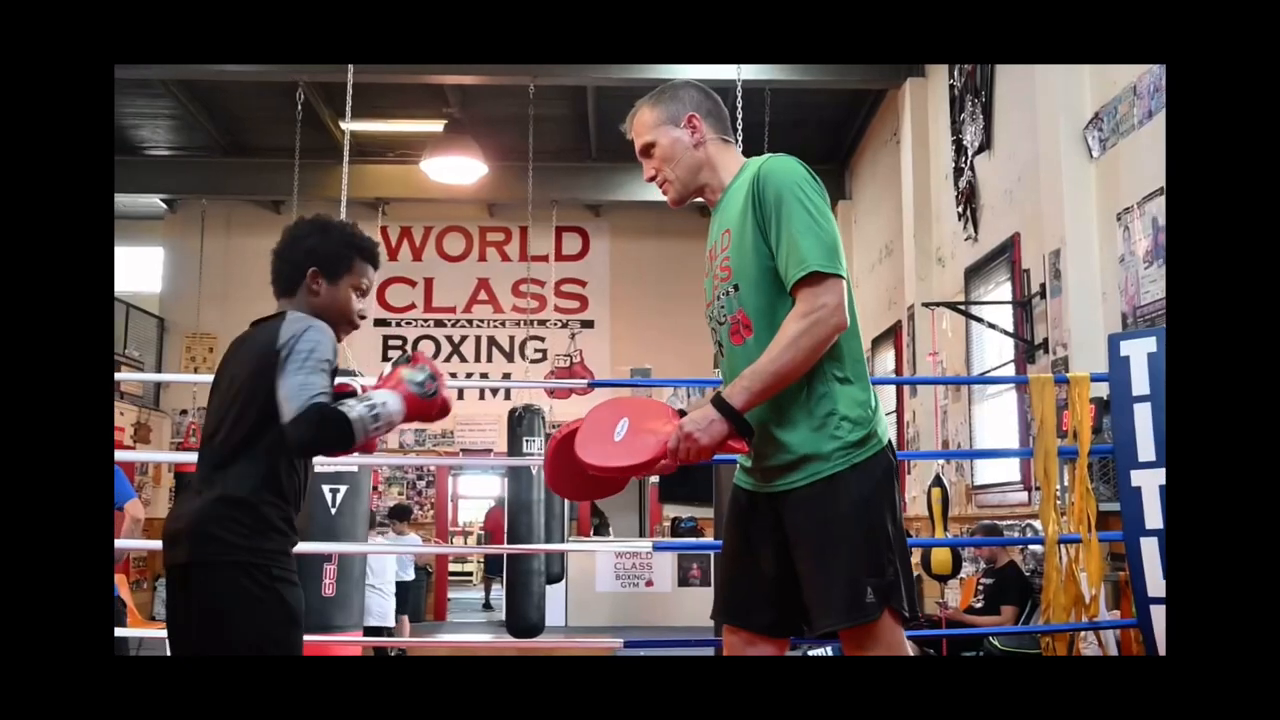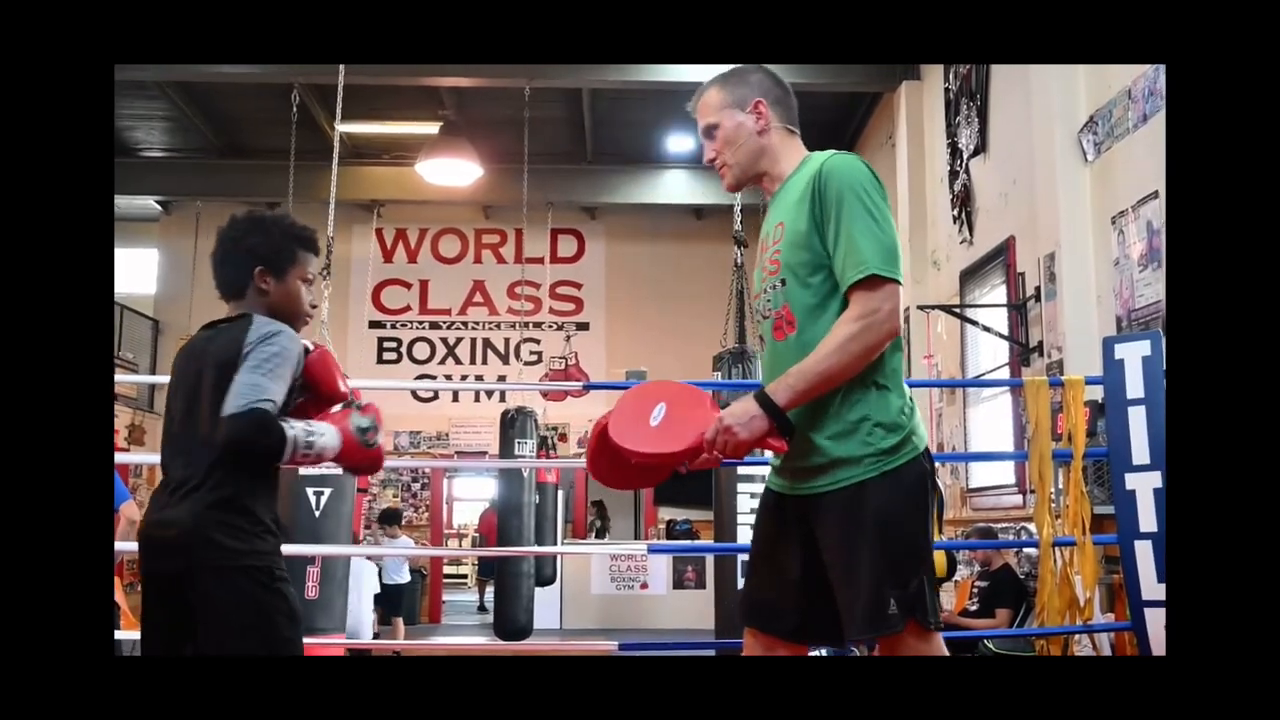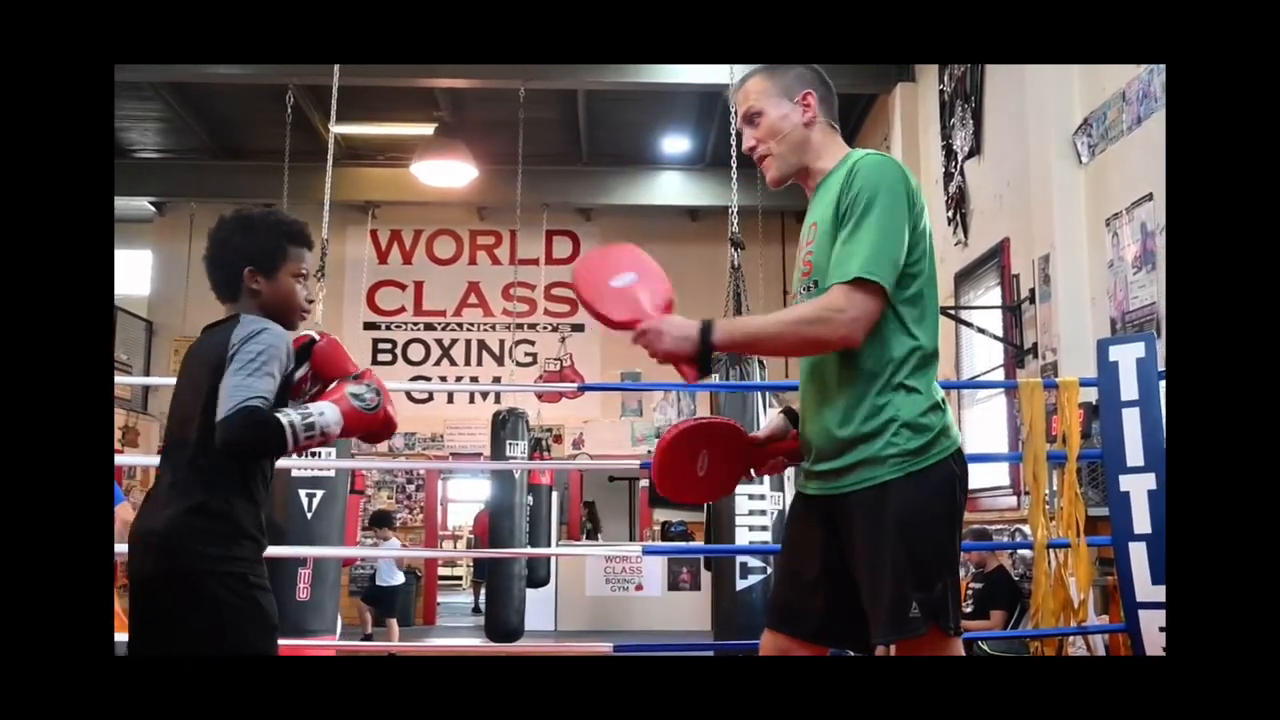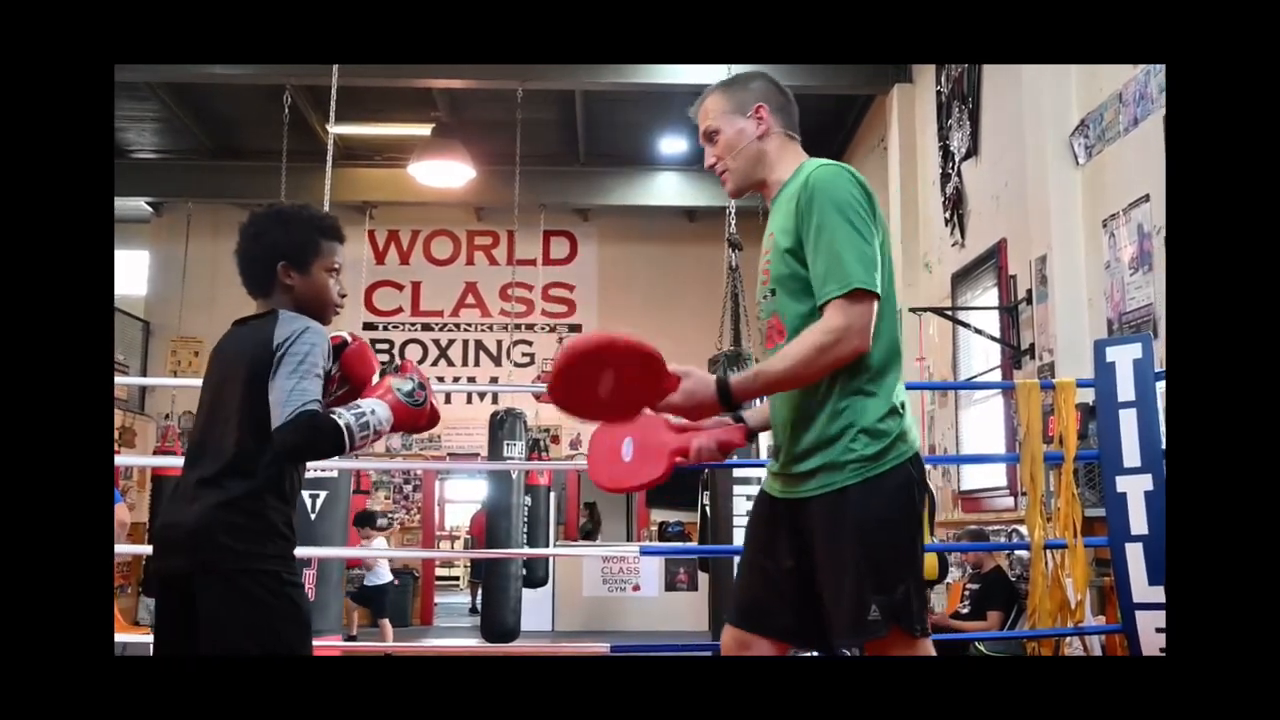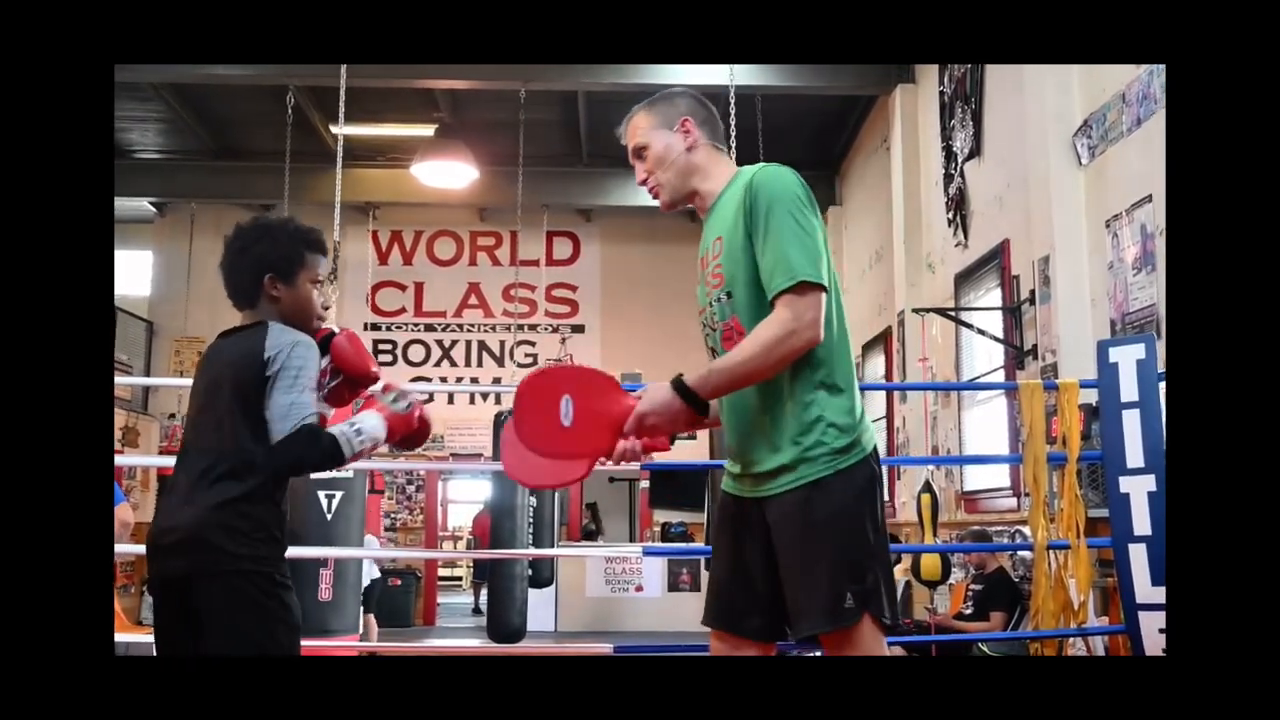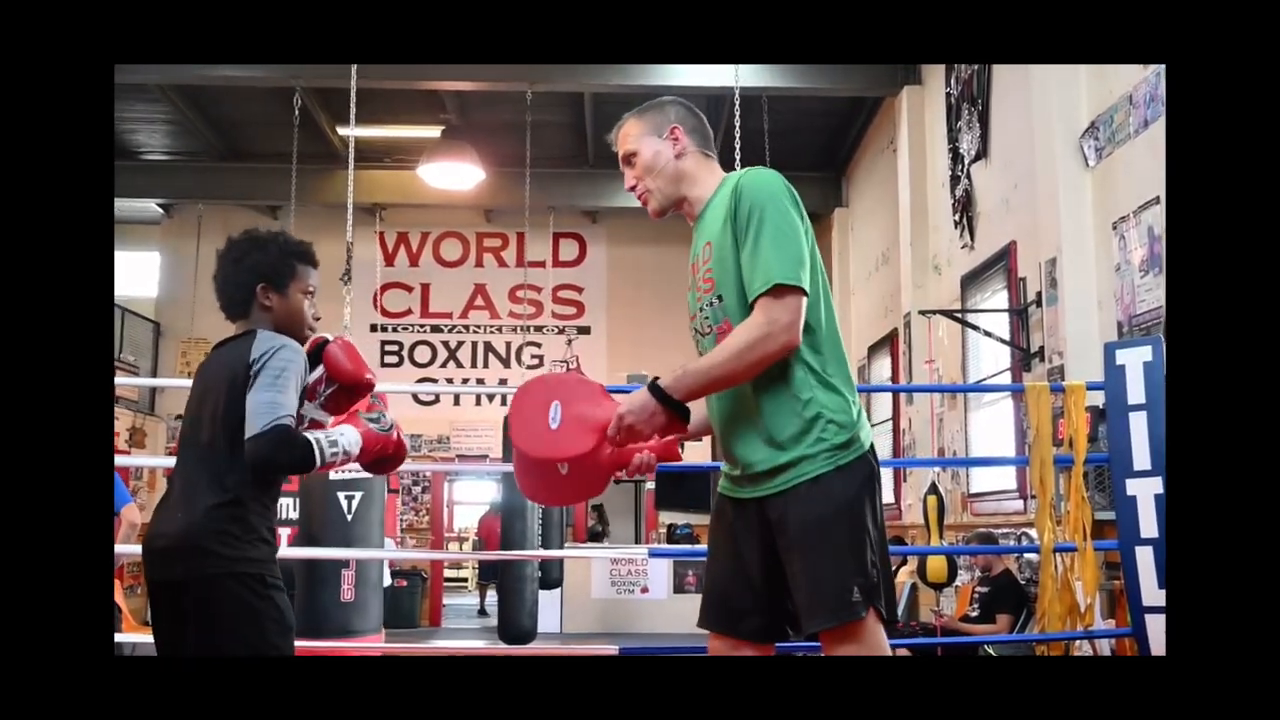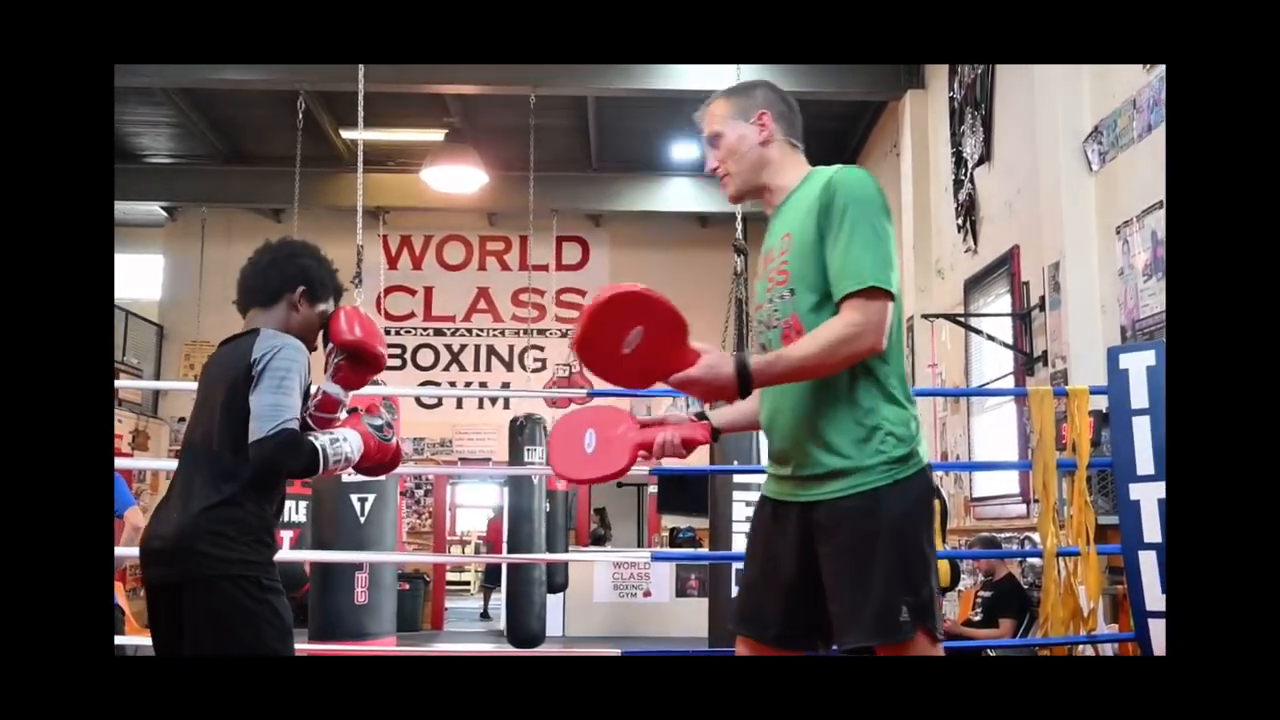
dt=0.4s
person 1, frame 1
left shoulder: (775, 178)
right shoulder: (724, 223)
left elbow: (826, 311)
left wrist: (725, 409)
right wrist: (687, 426)
left hip: (834, 461)
right hip: (763, 473)
left knee: (874, 636)
right knee: (746, 638)
person 1, frame 2
left shoulder: (835, 174)
right shoulder: (778, 216)
left elbow: (878, 315)
left wrist: (767, 405)
right wrist: (731, 421)
left hip: (867, 467)
right hip: (797, 475)
left knee: (905, 642)
right knee: (767, 642)
person 1, frame 3
left shoulder: (872, 175)
right shoulder: (821, 208)
left elbow: (846, 320)
left wrist: (706, 337)
right wrist: (792, 422)
left hip: (898, 466)
right hip: (829, 476)
left knee: (924, 645)
right knee: (784, 644)
person 1, frame 4
left shoulder: (825, 184)
right shoulder: (785, 212)
left elbow: (850, 332)
left wrist: (725, 391)
right wrist: (740, 423)
left hip: (859, 471)
right hip: (795, 480)
left knee: (894, 645)
right knee: (747, 643)
person 1, frame 5
left shoulder: (767, 186)
right shoulder: (715, 231)
left elbow: (802, 325)
left wrist: (683, 394)
right wrist: (666, 424)
left hip: (821, 465)
right hip: (750, 479)
left knee: (852, 640)
right knee: (734, 642)
person 1, frame 6
left shoulder: (755, 190)
right shoulder: (706, 235)
left elbow: (780, 327)
left wrist: (662, 397)
right wrist: (667, 430)
left hip: (818, 464)
right hip: (746, 480)
left knee: (852, 638)
right knee: (732, 643)
person 1, frame 7
left shoulder: (842, 188)
right shoulder: (777, 232)
left elbow: (867, 329)
left wrist: (741, 375)
right wrist: (707, 421)
left hip: (869, 478)
right hip: (790, 488)
left knee: (906, 647)
right knee: (760, 646)
person 2, frame 1
left shoulder: (246, 344)
right shoulder: (307, 332)
right elbow: (312, 432)
right wrist: (399, 396)
left hip: (195, 533)
right hip: (242, 540)
person 2, frame 2
left shoulder: (194, 349)
right shoulder: (274, 337)
right elbow: (246, 432)
left wrist: (296, 405)
right wrist: (334, 436)
left hip: (167, 537)
right hip: (233, 542)
person 2, frame 3
left shoulder: (207, 345)
right shoulder: (262, 335)
right elbow: (243, 431)
left wrist: (295, 391)
right wrist: (338, 412)
left hip: (159, 540)
right hip: (213, 547)
person 2, frame 4
left shoulder: (233, 340)
right shoulder: (300, 333)
right elbow: (300, 437)
left wrist: (329, 393)
right wrist: (386, 406)
left hip: (180, 535)
right hip: (243, 544)
person 2, frame 5
left shoulder: (218, 352)
right shoulder: (290, 345)
right elbow: (296, 451)
left wrist: (324, 395)
right wrist: (380, 420)
left hip: (174, 540)
right hip: (237, 549)
person 2, frame 6
left shoulder: (216, 361)
right shoulder: (278, 349)
right elbow: (273, 450)
left wrist: (319, 407)
right wrist: (354, 434)
left hip: (171, 545)
right hip: (228, 553)
person 2, frame 7
left shoulder: (225, 357)
right shoulder: (281, 348)
right elbow: (277, 452)
left wrist: (340, 384)
right wrist: (356, 440)
left hip: (168, 546)
right hip: (225, 553)
